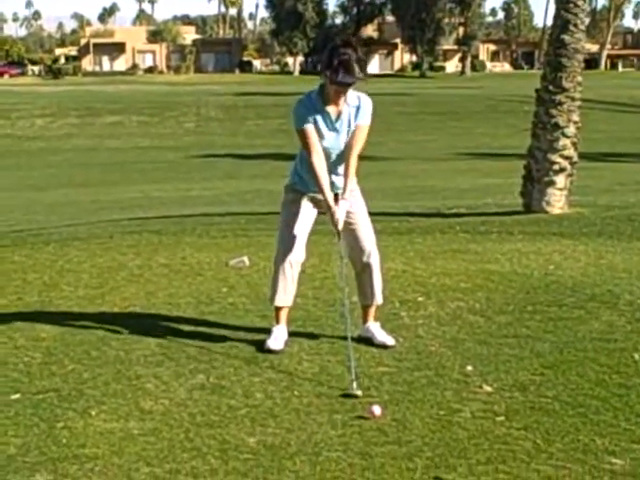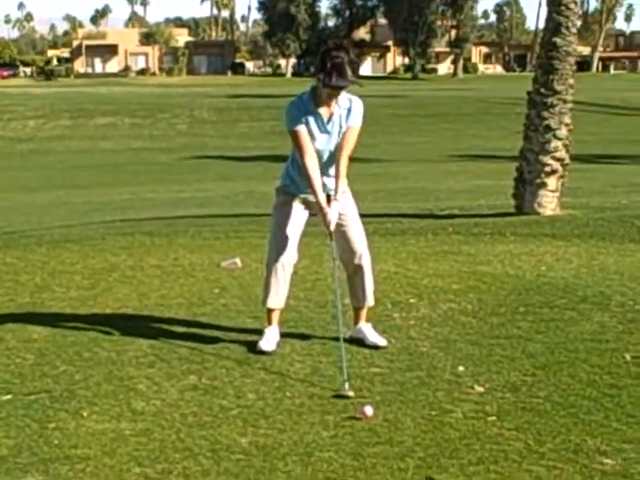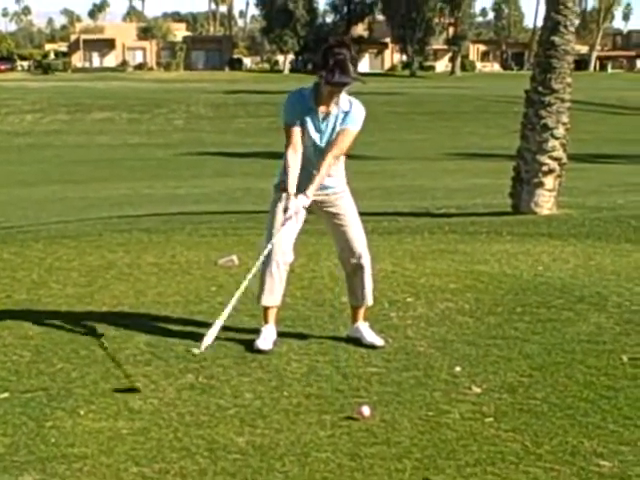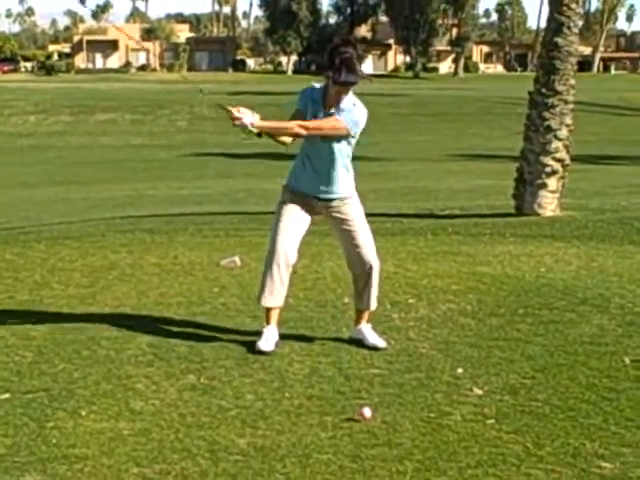
dt=0.4s
person 1, frame 1
left shoulder: (362, 104)
right shoulder: (304, 107)
left elbow: (352, 154)
right elbow: (315, 156)
left wrist: (344, 199)
right wrist: (329, 203)
left hip: (344, 188)
right hip: (304, 188)
left knee: (367, 253)
right knee: (288, 253)
left ankle: (370, 324)
right ankle: (280, 327)
person 1, frame 2
left shoulder: (354, 106)
right shoulder: (296, 108)
left elbow: (342, 155)
right elbow: (308, 159)
left wrist: (337, 199)
right wrist: (322, 205)
left hip: (335, 189)
right hip: (295, 190)
left knee: (359, 254)
right knee: (280, 255)
left ankle: (361, 324)
right ankle: (272, 328)
person 1, frame 3
left shoulder: (354, 110)
right shoulder: (296, 101)
left elbow: (331, 157)
right elbow: (293, 149)
left wrist: (308, 196)
right wrist: (292, 194)
left hip: (332, 190)
right hip: (293, 187)
left knee: (358, 254)
right knee: (277, 253)
left ankle: (358, 324)
right ankle: (269, 327)
person 1, frame 4
left shoulder: (356, 113)
right shoulder: (310, 95)
left elbow: (304, 130)
right elbow: (288, 135)
left wrist: (258, 123)
right wrist: (256, 124)
left hip: (340, 196)
right hip: (299, 192)
left knee: (367, 260)
right knee: (280, 254)
left ankle: (362, 326)
right ankle: (270, 328)
